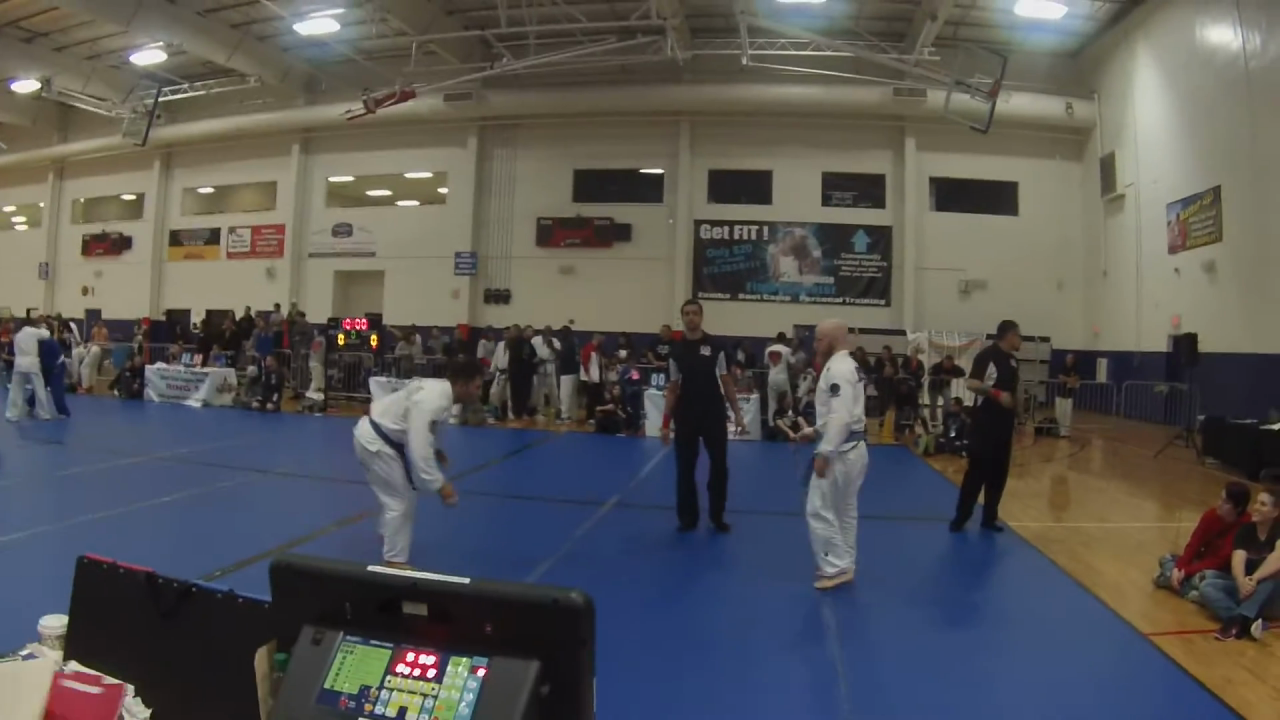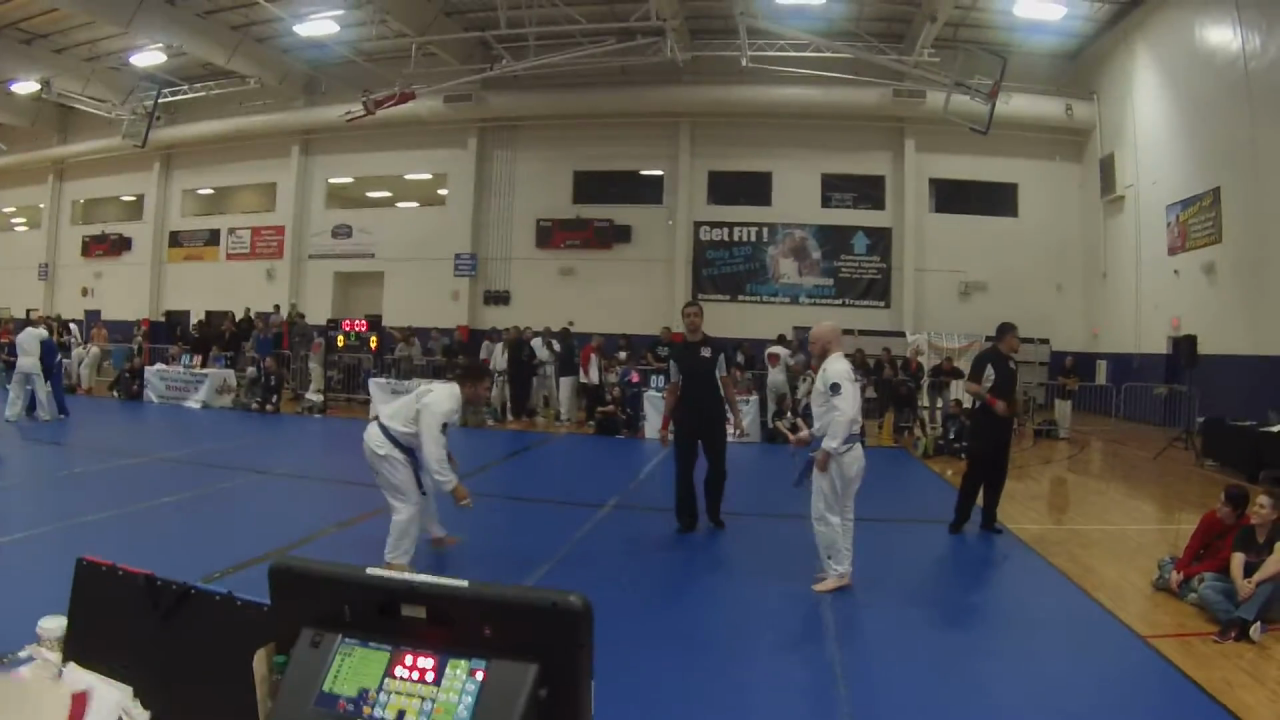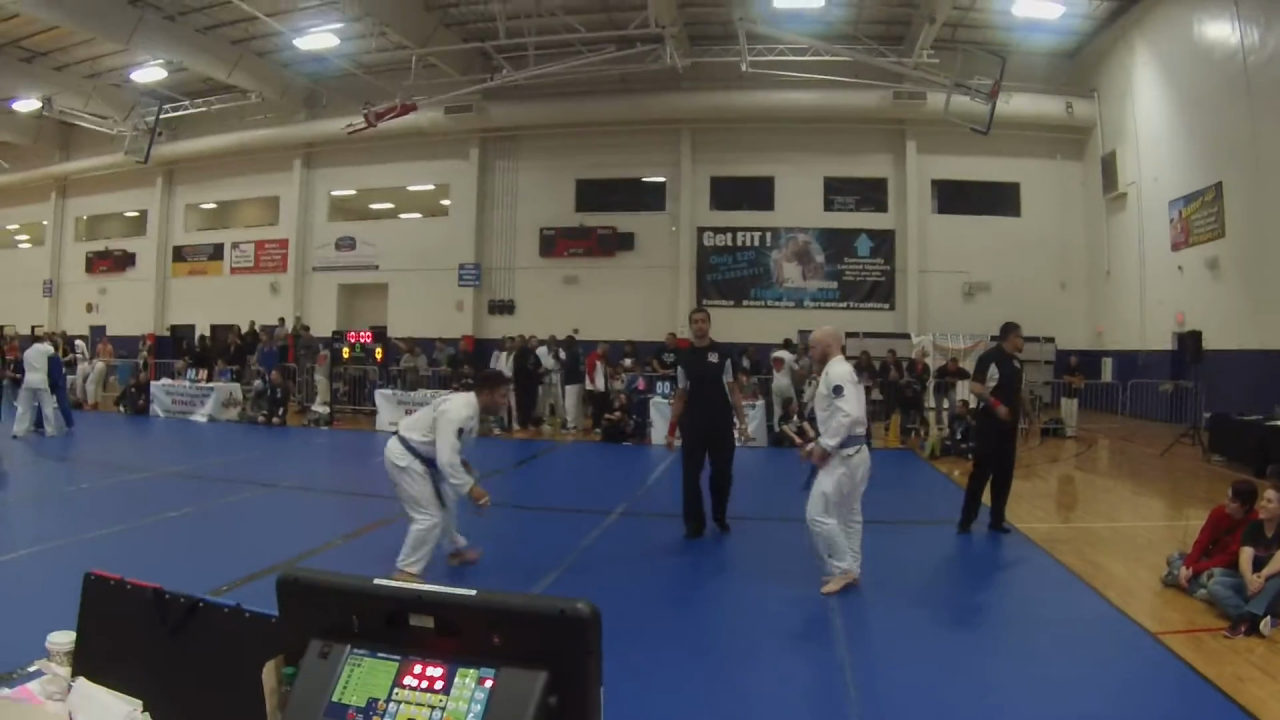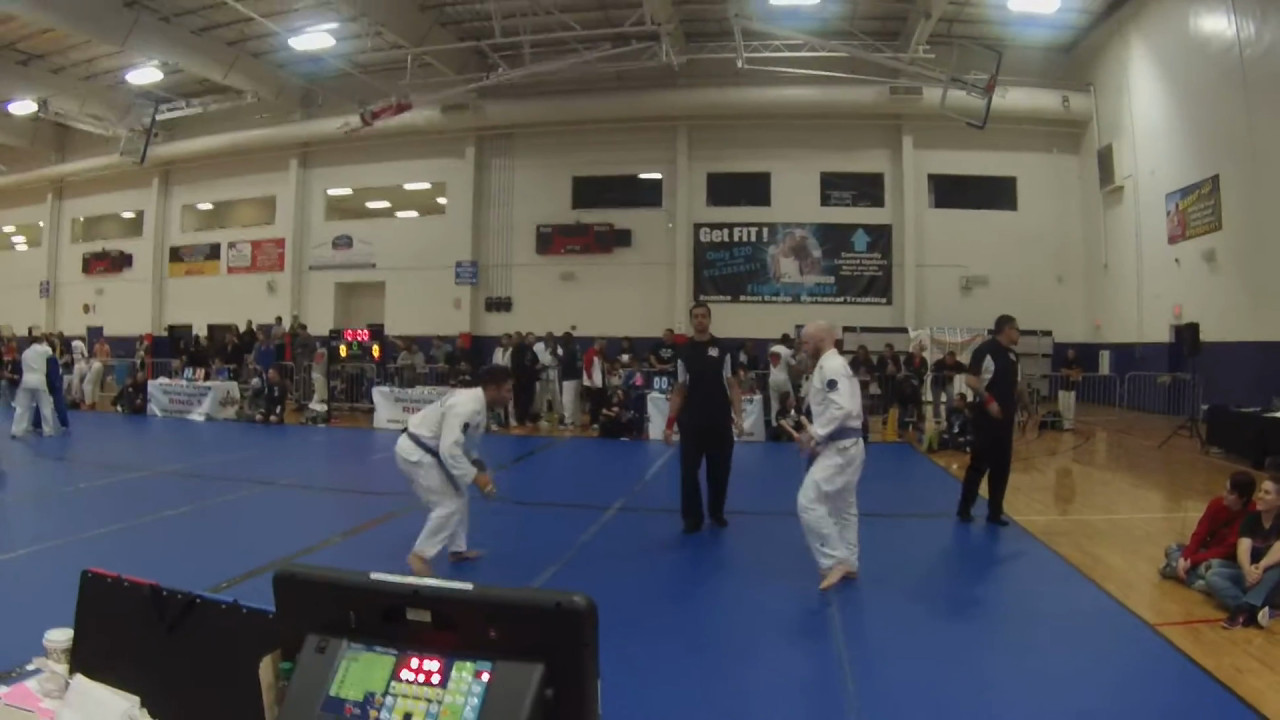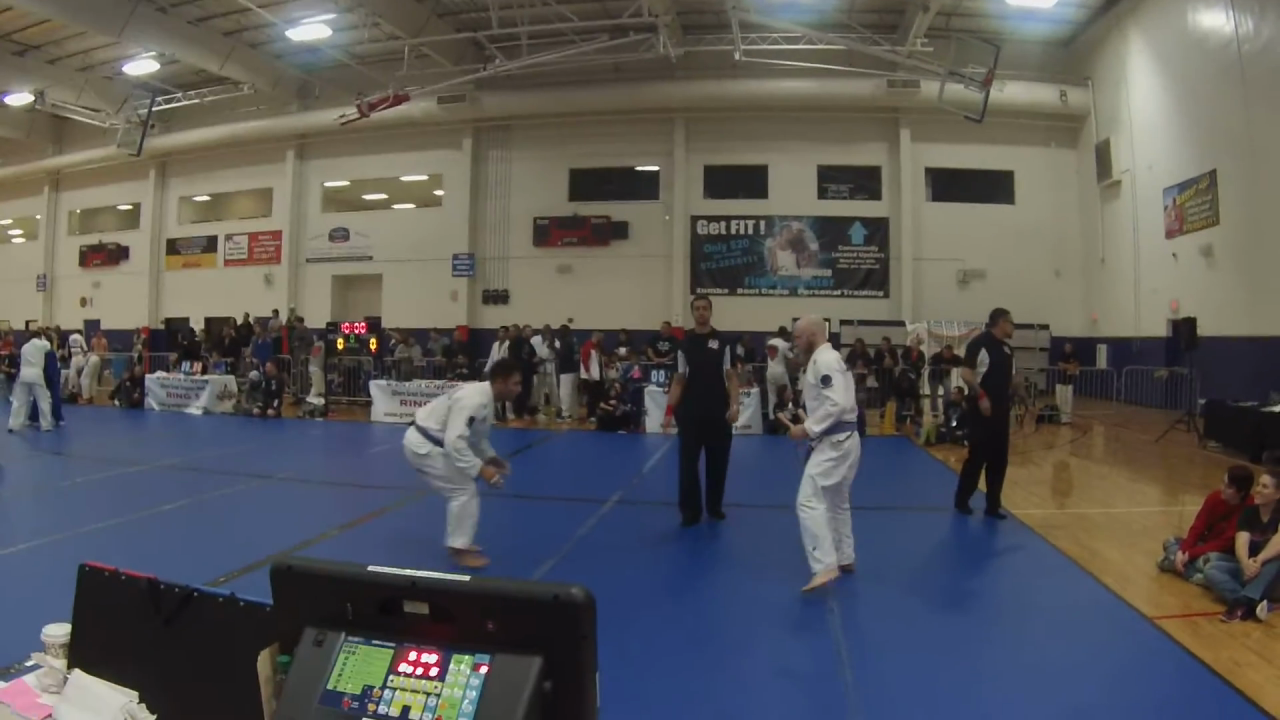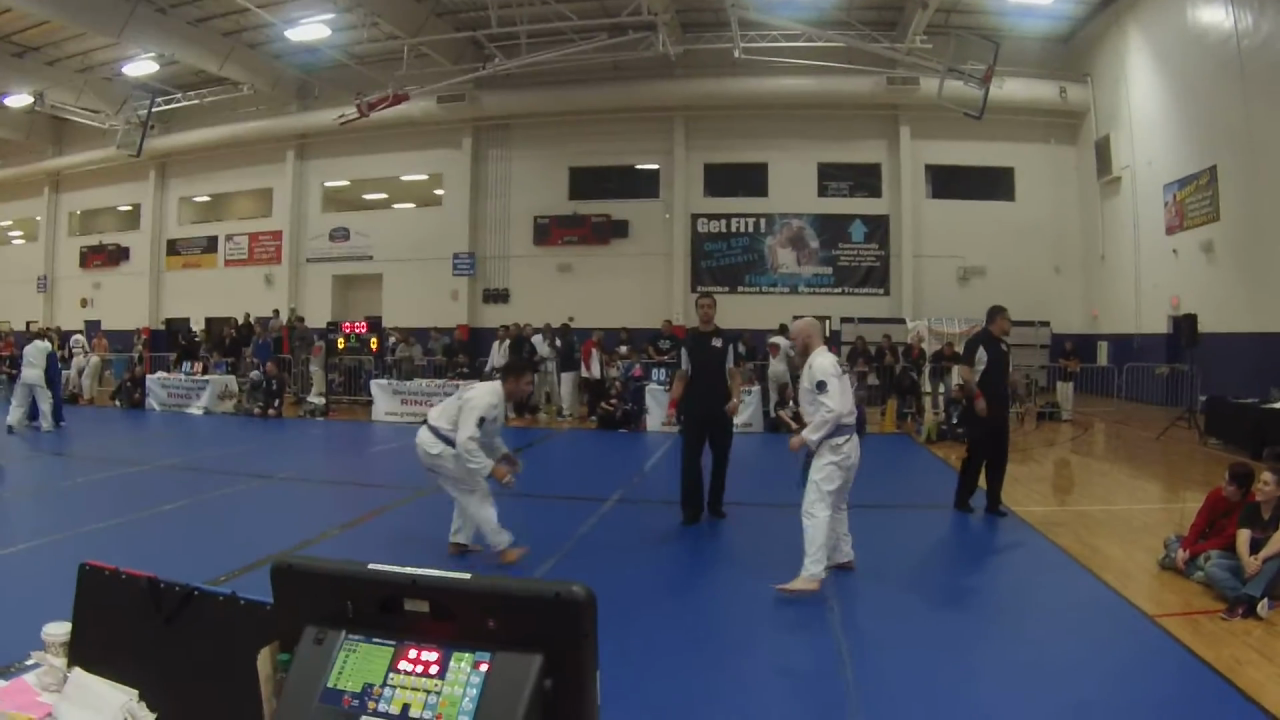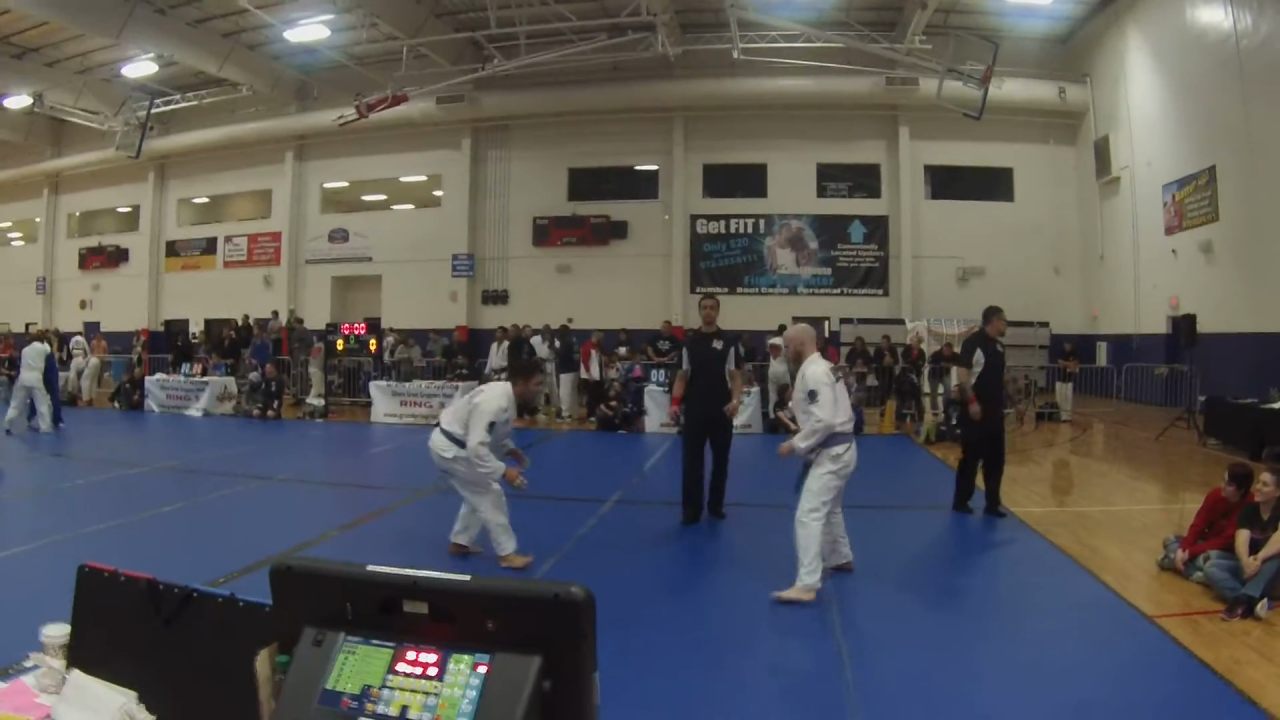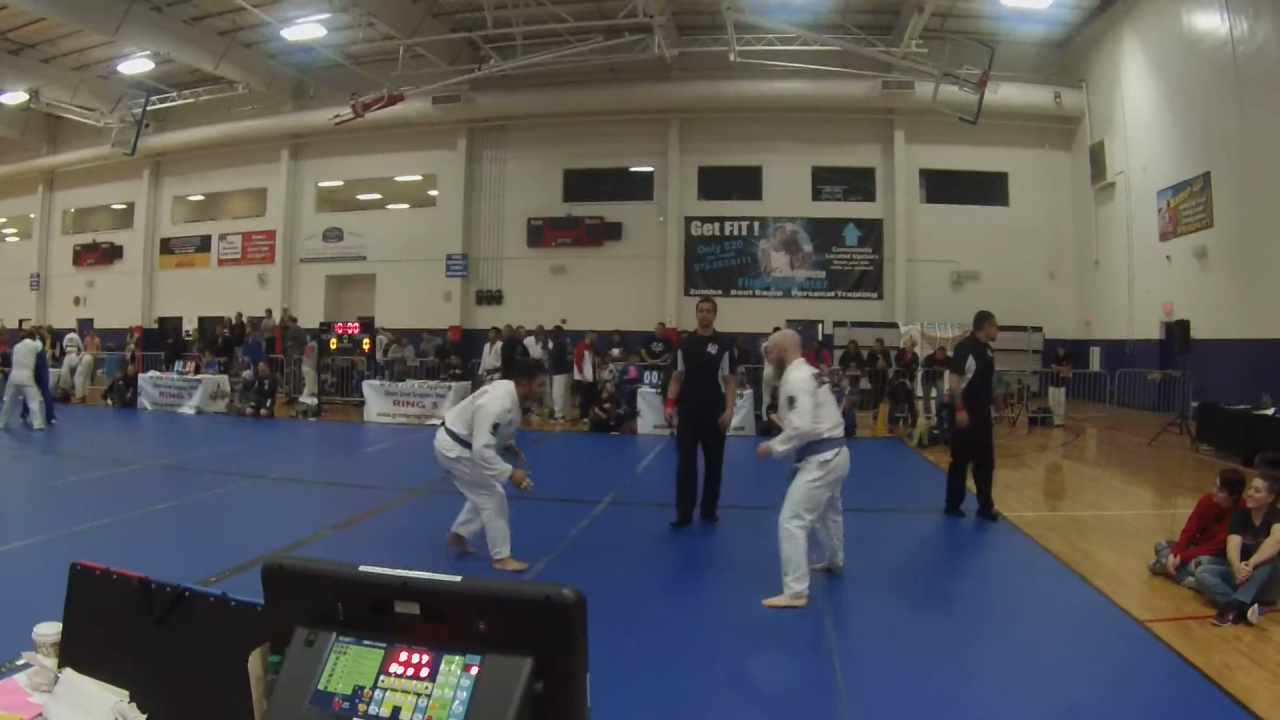
dt=0.1s
person 1, frame 1
left shoulder: (837, 368)
right shoulder: (848, 366)
left elbow: (841, 416)
left wrist: (824, 452)
right wrist: (818, 430)
left hip: (841, 450)
right hip: (854, 447)
left knee: (819, 510)
right knee: (845, 511)
left ankle: (838, 568)
right ankle: (842, 564)
person 1, frame 2
left shoulder: (835, 369)
right shoulder: (838, 367)
left elbow: (844, 414)
left wrist: (826, 450)
right wrist: (811, 434)
left hip: (839, 453)
right hip: (849, 450)
left knee: (824, 514)
right knee: (842, 513)
left ankle: (839, 571)
right ankle: (841, 570)
person 1, frame 3
left shoulder: (836, 372)
right shoulder: (838, 371)
left elbow: (848, 415)
left wrist: (825, 445)
right wrist: (817, 444)
left hip: (845, 454)
right hip: (854, 452)
left knee: (818, 513)
right knee: (849, 516)
left ankle: (843, 569)
right ankle: (849, 570)
person 1, frame 4
left shoulder: (830, 365)
right shoulder: (832, 365)
left elbow: (841, 408)
left wrist: (813, 433)
right wrist: (816, 435)
left hip: (840, 447)
right hip: (848, 444)
left knee: (810, 503)
right knee: (844, 508)
left ankle: (836, 561)
right ankle: (847, 563)
person 1, frame 5
left shoulder: (824, 360)
right shoulder: (826, 359)
left elbow: (836, 404)
left wrist: (808, 428)
right wrist: (812, 429)
left hip: (835, 441)
right hip: (843, 438)
left knee: (809, 501)
right knee: (838, 502)
left ankle: (826, 565)
right ankle: (844, 558)
person 1, frame 6
left shoulder: (820, 364)
right shoulder: (825, 361)
left elbow: (833, 410)
left wrist: (805, 437)
right wrist: (809, 435)
left hip: (834, 444)
right hip: (844, 441)
left knee: (814, 505)
right knee: (836, 503)
left ankle: (811, 575)
right ankle: (842, 555)
person 1, frame 7
left shoulder: (813, 373)
right shoulder: (821, 368)
left elbow: (822, 420)
left wrist: (796, 444)
right wrist: (802, 442)
left hip: (832, 452)
right hip: (841, 448)
left knee: (809, 514)
right knee: (829, 508)
left ankle: (806, 586)
right ankle: (841, 557)
person 1, frame 8
left shoulder: (795, 379)
right shoulder: (813, 374)
left elbow: (801, 427)
left wrist: (773, 447)
right wrist: (782, 443)
left hip: (821, 458)
right hip: (838, 452)
left knee: (793, 521)
right knee: (828, 511)
left ankle: (795, 592)
right ankle: (835, 559)
person 2, frame 1
left shoulder: (716, 346)
right shoulder: (677, 351)
left elbow: (727, 382)
right elbow: (672, 389)
left wrist: (738, 414)
right wrist: (666, 423)
left hip: (714, 415)
right hip: (686, 417)
left knee: (719, 465)
right knee: (685, 469)
left ankle: (717, 515)
right ankle: (688, 517)
person 2, frame 2
left shoulder: (716, 349)
right shoulder: (677, 353)
left elbow: (727, 385)
right elbow: (672, 391)
left wrist: (737, 416)
right wrist: (665, 424)
left hip: (713, 417)
right hip: (685, 418)
left knee: (718, 467)
right knee: (684, 469)
left ankle: (713, 512)
right ankle: (687, 519)
person 2, frame 3
left shoulder: (723, 354)
right shoulder: (685, 359)
left elbow: (733, 390)
right elbow: (680, 397)
left wrist: (742, 422)
right wrist: (671, 430)
left hip: (721, 423)
right hip: (693, 424)
left knee: (723, 473)
right knee: (691, 475)
left ankle: (719, 515)
right ankle: (695, 524)
person 2, frame 4
left shoulder: (723, 349)
right shoulder: (685, 353)
left elbow: (732, 385)
right elbow: (679, 390)
left wrist: (738, 415)
right wrist: (670, 423)
left hip: (720, 419)
right hip: (692, 419)
left knee: (720, 468)
right knee: (689, 470)
left ankle: (716, 512)
right ankle: (693, 519)
person 2, frame 5
left shoulder: (722, 342)
right shoulder: (685, 344)
left elbow: (731, 377)
right elbow: (679, 381)
left wrist: (734, 405)
right wrist: (669, 412)
left hip: (718, 412)
right hip: (691, 412)
left knee: (718, 461)
right knee: (688, 462)
left ankle: (714, 506)
right ankle: (691, 511)
person 2, frame 6
left shoulder: (726, 340)
right shoulder: (688, 342)
left elbow: (734, 375)
right elbow: (681, 377)
left wrist: (736, 399)
right wrist: (673, 405)
left hip: (720, 409)
right hip: (694, 409)
left knee: (721, 459)
right knee: (690, 460)
left ankle: (715, 505)
right ankle: (692, 510)
person 2, frame 7
left shoulder: (727, 342)
right shoulder: (690, 342)
left elbow: (735, 377)
right elbow: (682, 377)
left wrist: (735, 400)
right wrist: (675, 403)
left hip: (720, 410)
right hip: (694, 410)
left knee: (721, 460)
right knee: (692, 460)
left ankle: (715, 505)
right ankle: (692, 510)
person 2, frame 8
left shoulder: (723, 345)
right shoulder: (685, 344)
left elbow: (729, 382)
right elbow: (676, 378)
left wrist: (729, 410)
right wrist: (670, 404)
left hip: (714, 413)
right hip: (688, 411)
left knee: (713, 463)
right knee: (686, 462)
left ankle: (708, 509)
right ankle: (684, 513)
person 3, frame 1
left shoulder: (1012, 360)
right shoulder: (987, 356)
right elbow: (971, 384)
left wrist: (1018, 418)
right wrist: (996, 394)
left hip: (1004, 424)
right hip: (985, 423)
left knee: (999, 472)
right knee: (977, 471)
left ankle: (989, 517)
right ankle: (961, 517)
person 3, frame 2
left shoulder: (1012, 363)
right shoulder: (986, 358)
right elbow: (970, 387)
left wrist: (1018, 419)
right wrist: (993, 402)
left hip: (1004, 425)
right hip: (984, 424)
left knee: (998, 474)
right knee: (975, 472)
left ankle: (988, 519)
right ankle: (959, 520)
person 3, frame 3
left shoulder: (1016, 362)
right shoulder: (989, 357)
right elbow: (974, 387)
right wrist: (995, 405)
left hip: (1009, 425)
right hip: (989, 424)
left knee: (1004, 473)
right knee: (981, 471)
left ankle: (997, 519)
right ankle: (967, 518)
person 3, frame 4
left shoulder: (1012, 355)
right shoulder: (985, 350)
left elbow: (1017, 386)
right elbow: (971, 380)
right wrist: (989, 400)
left hip: (1006, 417)
right hip: (986, 417)
left knee: (1002, 466)
right knee: (979, 463)
left ankle: (994, 512)
right ankle: (964, 508)
person 3, frame 5
left shoulder: (1007, 348)
right shoulder: (979, 343)
left elbow: (1013, 379)
right elbow: (966, 373)
left wrist: (1027, 402)
right wrist: (980, 396)
left hip: (1002, 410)
right hip: (983, 410)
left knee: (999, 459)
right knee: (977, 456)
left ankle: (993, 505)
right ankle: (961, 499)
person 3, frame 6
left shoulder: (1004, 345)
right shoulder: (977, 341)
left elbow: (1009, 377)
right elbow: (965, 372)
right wrist: (977, 396)
left hip: (1000, 409)
right hip: (980, 408)
left knee: (999, 457)
right knee: (976, 454)
left ankle: (993, 503)
right ankle: (962, 499)
person 3, frame 7
left shoulder: (998, 346)
right shoulder: (974, 342)
right elbow: (962, 374)
right wrist: (971, 401)
left hip: (995, 409)
right hip: (977, 409)
left knee: (996, 457)
right knee: (971, 455)
left ankle: (992, 504)
right ankle: (960, 500)
person 3, frame 8
left shoulder: (987, 349)
right shoulder: (965, 347)
right elbow: (954, 380)
right wrist: (959, 409)
left hip: (983, 413)
right hip: (966, 414)
left knee: (986, 460)
right knee: (961, 459)
left ankle: (985, 506)
right ankle: (952, 505)
person 4, frame 1
left shoulder: (440, 390)
right shoulder: (433, 402)
right elbow: (419, 450)
left wrist: (434, 449)
right wrist: (440, 484)
left hip: (375, 434)
right hip: (374, 441)
right knee: (401, 501)
left ankle: (388, 531)
right ankle: (394, 560)
person 4, frame 2
left shoulder: (448, 393)
right shoulder: (442, 405)
right elbow: (432, 454)
left wrist: (444, 453)
right wrist: (454, 486)
left hip: (394, 441)
right hip: (384, 445)
left knee: (422, 490)
right knee: (410, 503)
left ankle: (435, 535)
right ankle: (395, 563)
person 4, frame 3
left shoulder: (466, 403)
right shoulder: (459, 412)
right elbow: (446, 458)
left wrist: (461, 462)
right wrist: (470, 487)
left hip: (414, 453)
right hip: (404, 458)
left knee: (445, 502)
right knee: (430, 516)
left ankle: (458, 550)
right ankle: (407, 570)
person 4, frame 4
left shoulder: (476, 402)
right shoulder: (466, 407)
left elbow: (463, 440)
right elbow: (449, 449)
left wrist: (475, 461)
right wrist: (474, 476)
left hip: (423, 450)
right hip: (414, 453)
left knee: (457, 498)
right knee: (450, 504)
left ankle: (457, 549)
right ankle: (420, 555)
person 4, frame 5
left shoulder: (484, 396)
right shoulder: (473, 400)
left elbow: (474, 434)
right elbow: (455, 442)
left wrist: (491, 457)
right wrist: (480, 469)
left hip: (430, 442)
right hip: (423, 445)
left knee: (465, 489)
right knee: (465, 491)
left ankle: (458, 545)
right ankle: (460, 549)
person 4, frame 6
left shoulder: (495, 393)
right shoulder: (484, 400)
left elbow: (487, 432)
right elbow: (466, 442)
left wrist: (503, 453)
right wrist: (492, 469)
left hip: (443, 441)
right hip: (436, 445)
left knee: (468, 492)
right knee: (477, 493)
left ankle: (458, 541)
right ankle: (503, 548)
person 4, frame 7
left shoulder: (505, 393)
right shoulder: (493, 404)
left elbow: (495, 432)
right elbow: (477, 448)
left wrist: (510, 449)
right wrist: (503, 472)
left hip: (454, 444)
right hip: (449, 448)
left knee: (478, 495)
right knee: (491, 496)
left ankle: (459, 542)
right ankle: (507, 554)
person 4, frame 8
left shoulder: (509, 390)
right shoulder: (496, 405)
right elbow: (482, 451)
left wrist: (508, 446)
right wrist: (511, 473)
left hip: (462, 442)
right hip: (454, 448)
left knee: (484, 493)
right knee: (493, 498)
left ankle: (458, 534)
right ankle: (501, 557)
